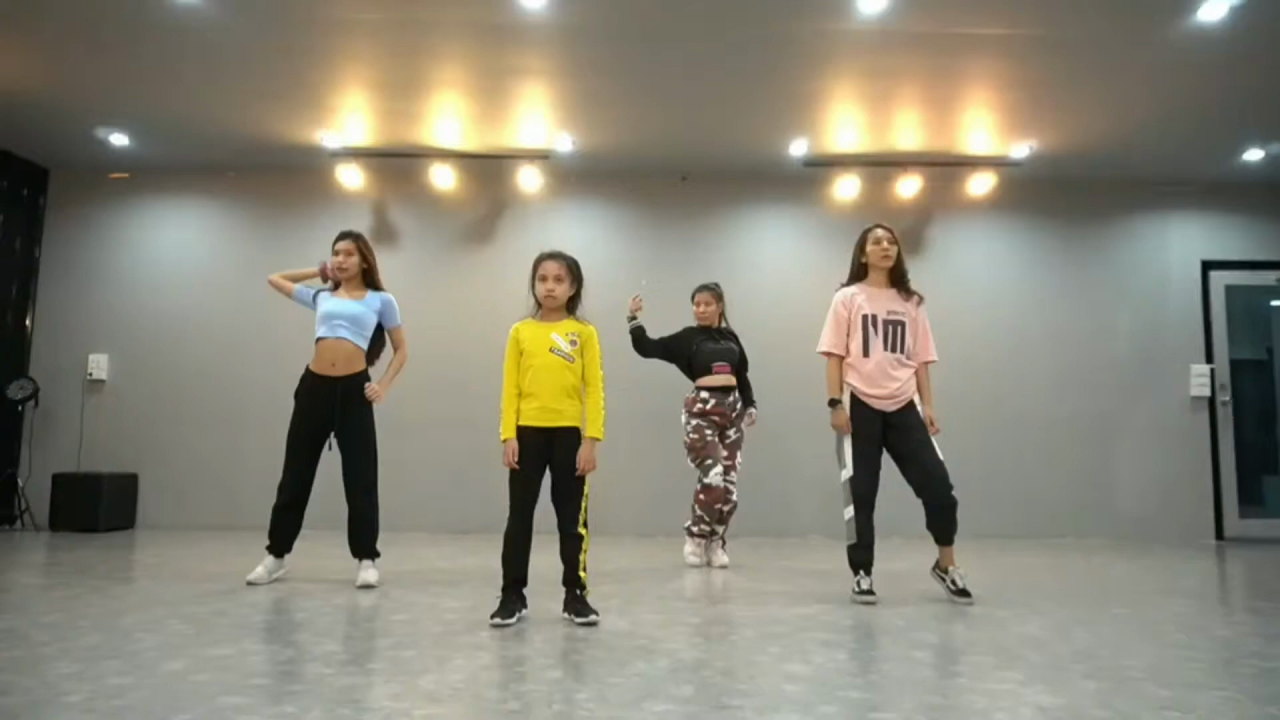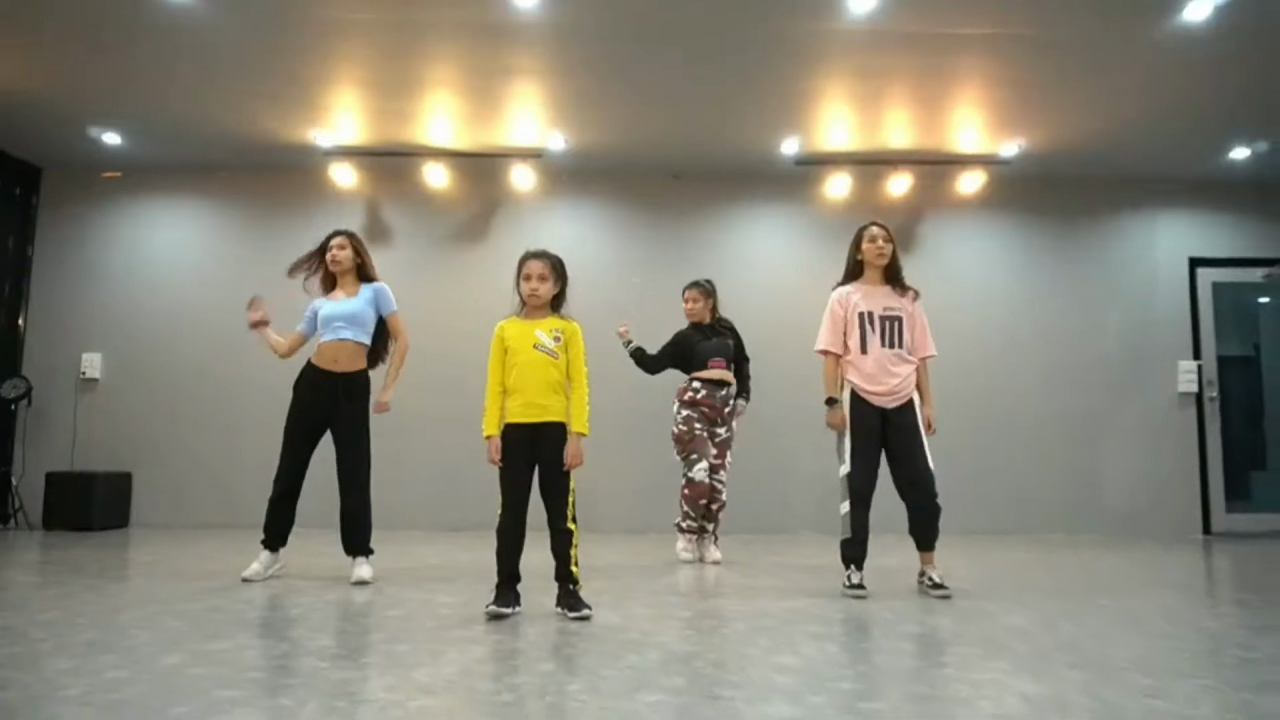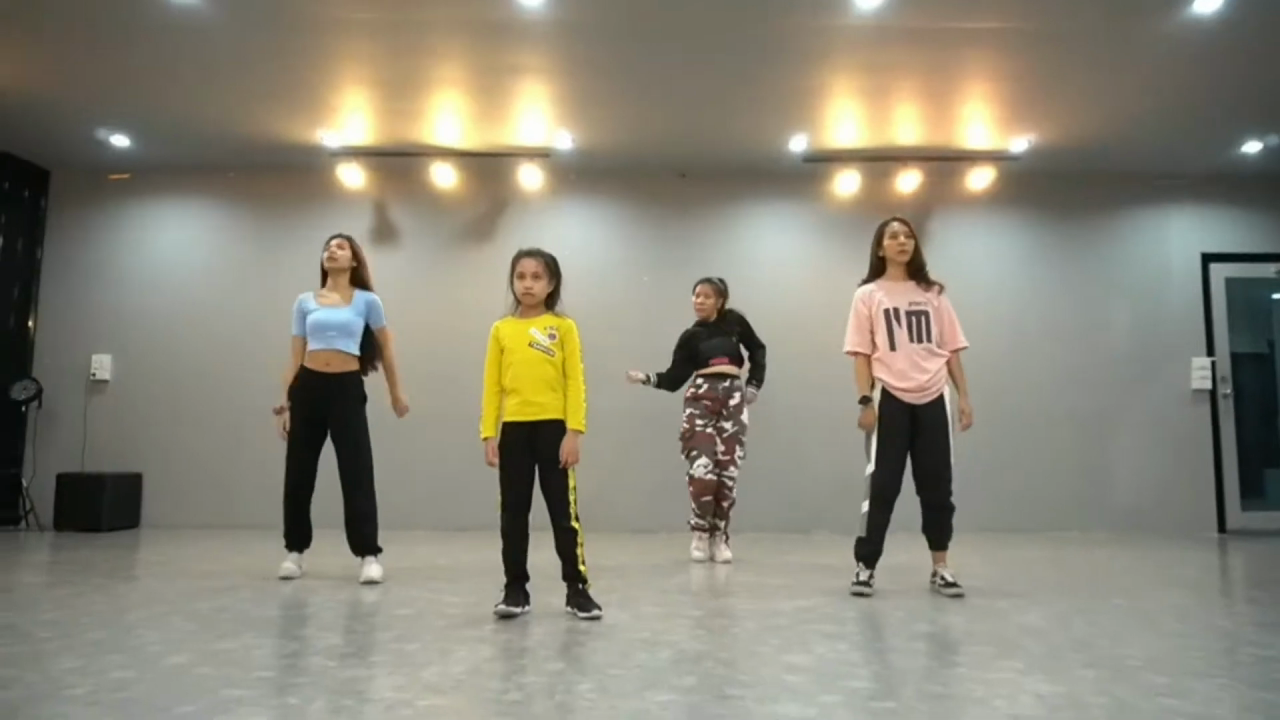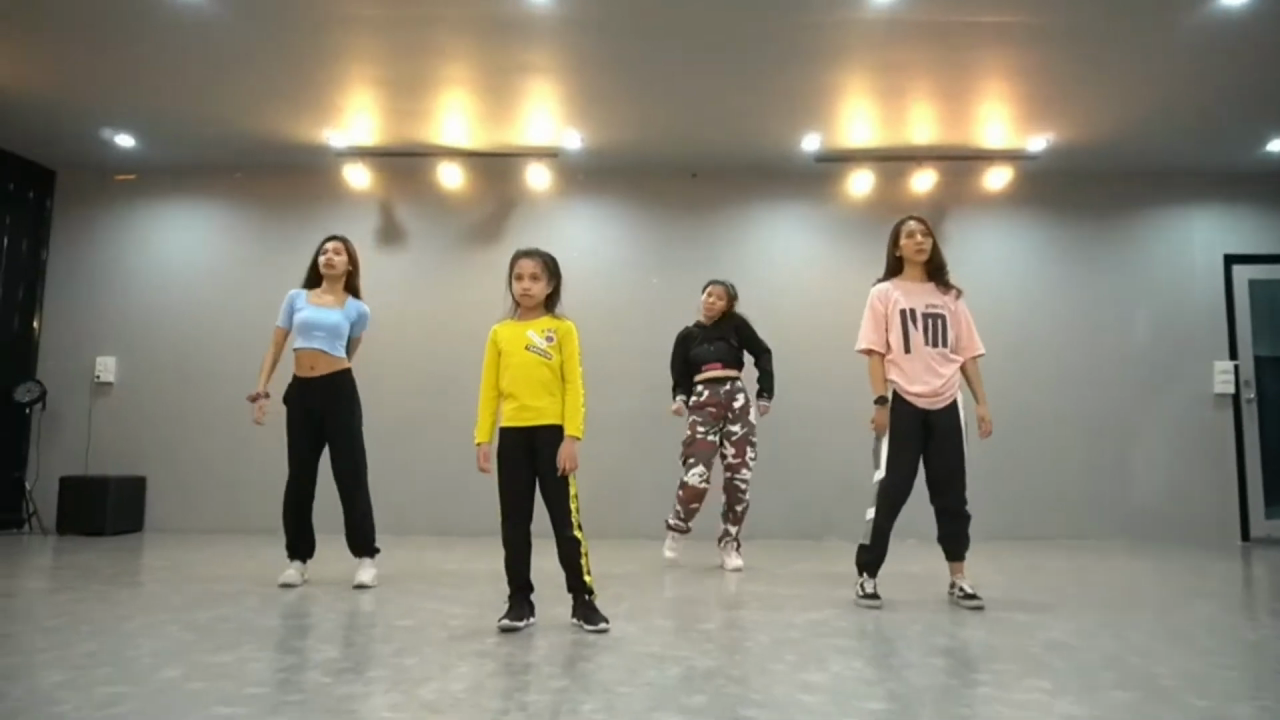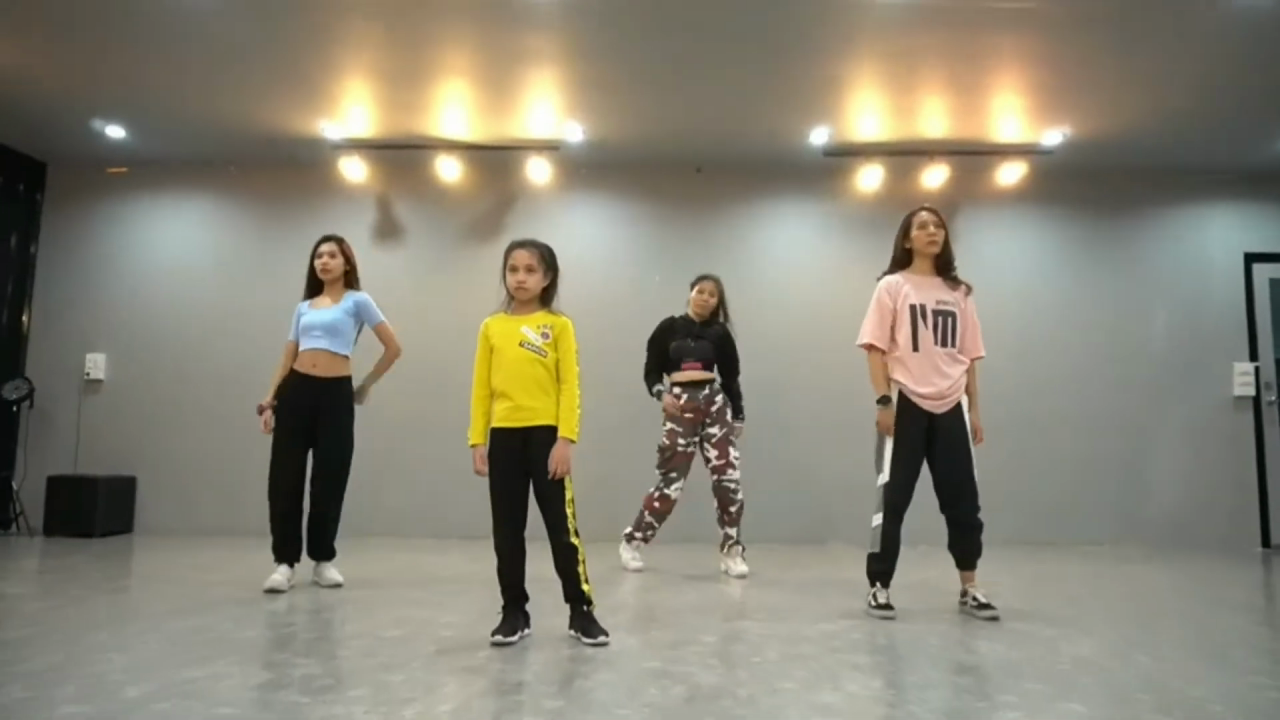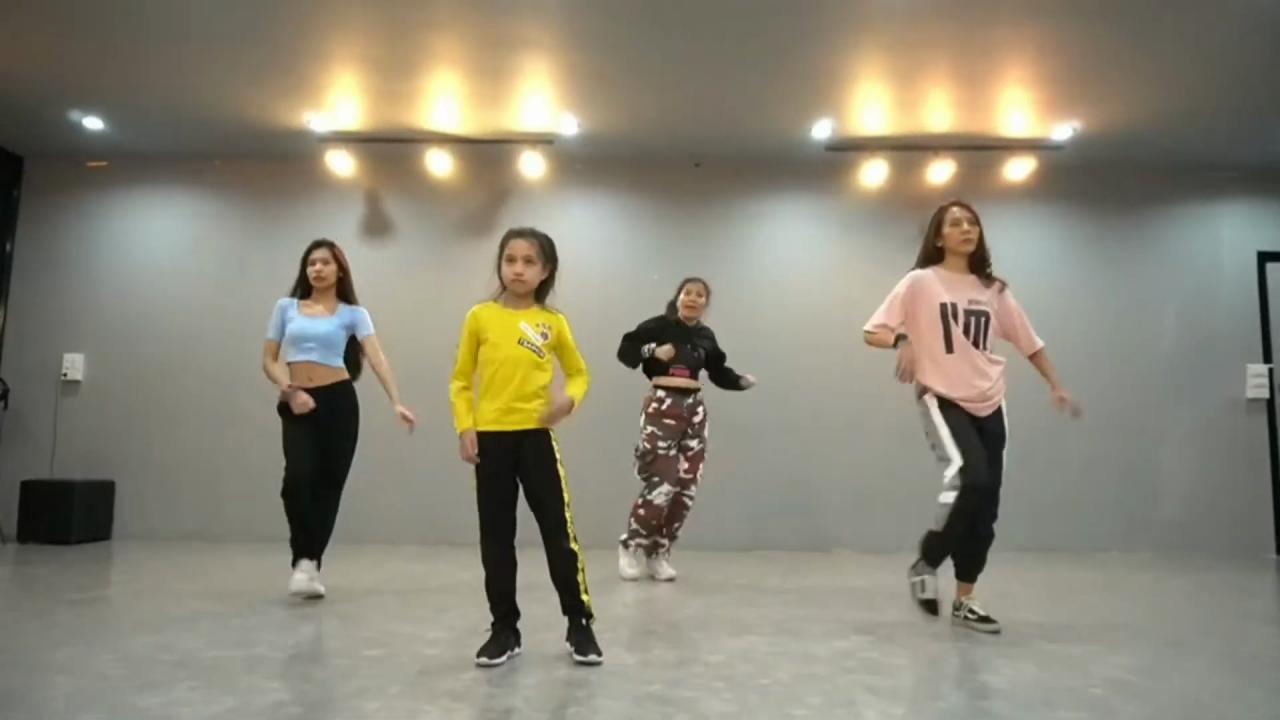
dt=0.3s
person 1, frame 1
left shoulder: (911, 302)
right shoulder: (848, 298)
left elbow: (921, 359)
right elbow: (834, 355)
left wrist: (928, 405)
right wrist: (835, 403)
left hip: (903, 405)
right hip: (862, 405)
left knee: (936, 482)
right knee: (861, 491)
left ankle: (946, 564)
right ankle: (862, 575)
person 1, frame 2
left shoulder: (908, 299)
right shoulder: (844, 296)
left elbow: (919, 355)
right elbow: (832, 354)
left wrist: (927, 403)
right wrist: (833, 402)
left hip: (903, 402)
right hip: (861, 401)
left knee: (920, 483)
right knee: (858, 486)
left ankle: (927, 568)
right ankle: (853, 569)
person 1, frame 3
left shoulder: (933, 293)
right shoulder: (868, 295)
left elbow: (951, 348)
right elbow: (861, 354)
left wrist: (963, 395)
right wrist: (865, 401)
left hip: (932, 398)
right hip: (891, 399)
left knee: (936, 484)
right knee: (883, 484)
left ankle: (940, 567)
right ankle: (865, 566)
person 1, frame 4
left shoulder: (950, 296)
right shoulder: (884, 293)
left elbow: (967, 353)
right elbow: (875, 353)
left wrist: (981, 403)
right wrist: (880, 402)
left hip: (945, 404)
right hip: (903, 403)
left knee: (951, 492)
right knee: (891, 490)
left ankle: (958, 579)
right ankle: (867, 576)
person 1, frame 5
left shoulder: (959, 292)
right shoulder: (892, 286)
left elbow: (970, 355)
right elbow: (872, 347)
left wrist: (977, 407)
right wrist: (884, 400)
left hip: (951, 406)
right hip: (907, 404)
left knee: (961, 497)
right knee: (894, 494)
left ankle: (968, 587)
right ankle: (878, 586)
person 1, frame 6
left shoulder: (994, 290)
right shoulder: (920, 282)
left elbow: (1030, 342)
right elbow: (873, 332)
left wrist: (1057, 388)
right wrist: (901, 341)
left hip: (989, 407)
right hip: (942, 400)
left knee: (985, 508)
right knee: (970, 479)
left ankle: (964, 599)
right ankle: (926, 564)
person 2, frame 1
left shoulder: (584, 333)
right shoulder: (520, 332)
left elbow: (594, 390)
right elbow: (511, 389)
left wrist: (592, 440)
right wrist: (508, 436)
left hip: (568, 434)
right hip: (528, 433)
left knee: (572, 519)
right knee: (519, 516)
left ankle: (575, 595)
right ankle: (512, 596)
person 2, frame 2
left shoulder: (568, 329)
right shoulder: (505, 330)
left elbow: (579, 385)
right elbow: (495, 386)
left wrist: (577, 435)
right wrist: (492, 433)
left hip: (554, 430)
right hip: (515, 430)
left knee: (561, 514)
right knee: (511, 513)
left ankle: (568, 590)
right ankle: (507, 590)
person 2, frame 3
left shoulder: (563, 327)
right shoulder: (501, 330)
left elbow: (575, 383)
right elbow: (492, 386)
left wrist: (574, 432)
right wrist: (489, 434)
left hip: (552, 427)
right hip: (514, 429)
left knee: (564, 511)
right knee: (513, 513)
left ankle: (577, 588)
right ankle: (515, 589)
person 2, frame 4
left shoulder: (562, 329)
right shoulder: (499, 333)
left elbow: (574, 387)
right elbow: (489, 391)
left wrist: (571, 438)
right wrist: (482, 439)
left hip: (551, 433)
right hip: (512, 435)
left knee: (566, 520)
right knee: (514, 522)
left ankle: (583, 600)
right ankle: (520, 600)
person 2, frame 5
left shoulder: (558, 326)
right shoulder: (491, 327)
left elbow: (569, 387)
right elbow: (481, 389)
left wrist: (565, 440)
right wrist: (477, 441)
left hip: (545, 434)
right hip: (503, 436)
left knee: (562, 526)
right knee: (507, 529)
left ankle: (581, 611)
right ankle: (514, 612)
person 2, frame 6
left shoulder: (553, 323)
right shoulder: (480, 317)
left elbow: (580, 374)
right elbow: (460, 380)
left wrist: (569, 399)
right wrist: (465, 427)
left hip: (536, 437)
right hip: (491, 439)
left knee: (560, 532)
right knee: (496, 539)
left ankle: (579, 624)
right ankle: (504, 629)
person 3, frame 1
left shoulder: (381, 300)
right shoulder: (322, 297)
left elbow: (401, 351)
right elbow: (275, 280)
left wrist: (384, 385)
right wrist: (319, 274)
left hip: (354, 389)
right hip: (314, 387)
left knee: (360, 478)
right knee: (295, 474)
left ankle: (366, 560)
right ankle: (276, 555)
person 3, frame 2
left shoulder: (376, 291)
right shoulder: (319, 304)
left elbow: (402, 340)
right elbow: (286, 350)
left wrist: (388, 388)
right wrist: (262, 326)
left hip: (353, 387)
right hip: (313, 381)
left knee: (354, 474)
right knee: (289, 468)
left ankle: (360, 556)
right ankle: (271, 550)
person 3, frame 3
left shoulder: (367, 301)
right shoulder: (305, 302)
left elbow: (385, 350)
right elbow: (296, 355)
left wrist: (396, 393)
right wrist: (283, 403)
left hip: (347, 389)
right hip: (309, 387)
left knee: (357, 473)
right knee: (298, 474)
left ankle: (368, 554)
right ankle: (296, 551)
person 3, frame 4
left shoulder: (358, 310)
right shoulder: (295, 298)
right elbow: (275, 347)
right wrist: (261, 391)
left hip: (338, 390)
right hip: (301, 391)
left knee: (351, 473)
right knee: (299, 478)
left ankle: (365, 556)
right ankle: (298, 559)
person 3, frame 5
left shoulder: (357, 301)
right shoulder: (303, 308)
left elbow: (393, 348)
left wrist: (366, 385)
right wrist: (269, 400)
left hip: (335, 394)
right hip: (295, 391)
left knee: (328, 480)
right knee: (283, 479)
left ankle: (323, 560)
right ankle: (284, 563)
person 3, frame 6
left shoulder: (352, 314)
right shoulder: (286, 307)
left elbow: (377, 358)
right elbow: (269, 360)
left wrist: (397, 403)
right wrist: (288, 392)
left hip: (338, 400)
right hip: (297, 404)
left knee: (325, 488)
right knee: (297, 478)
left ankle: (308, 564)
right ankle: (303, 560)
person 4, frame 1
left shoulder: (731, 337)
right shoulder: (688, 337)
right elbow: (648, 348)
left wrist: (750, 405)
right wrist: (634, 319)
left hip: (732, 408)
right hip: (702, 408)
left knee: (728, 481)
right knee: (712, 477)
left ankle: (715, 543)
right ankle: (695, 540)
person 4, frame 2
left shoulder: (726, 329)
right shoulder: (685, 338)
left elbow: (742, 363)
right elbow: (653, 364)
left wrist: (743, 396)
right wrist: (629, 343)
left hip: (725, 402)
right hip: (694, 400)
left knee: (718, 476)
right knee: (697, 471)
left ankle: (707, 538)
right ankle: (687, 535)
person 4, frame 3
left shoulder: (734, 321)
right shoulder: (690, 336)
left elbow: (757, 349)
right elbow: (675, 376)
left wrist: (755, 383)
right wrist: (646, 378)
left hip: (733, 397)
right hip: (700, 396)
left knee: (727, 470)
right knee: (700, 467)
left ankle: (719, 537)
right ankle: (700, 535)
person 4, frame 4
left shoulder: (736, 325)
right shoulder: (687, 336)
left elbow: (762, 355)
right elbow: (680, 379)
left wrist: (765, 394)
right wrist: (680, 400)
left hip: (737, 399)
right hip: (703, 402)
left knee: (739, 475)
right knee: (696, 473)
left ankle: (730, 545)
right ankle: (676, 531)
person 4, frame 5
left shoulder: (719, 333)
right shoulder: (669, 327)
left elbow: (730, 376)
right elbow: (652, 369)
left wrist: (737, 414)
right wrist: (661, 393)
left hip: (713, 404)
right hip: (679, 403)
left knee: (728, 478)
right knee: (671, 481)
left ankle: (732, 554)
right ankle: (632, 542)
person 4, frame 6
left shoulder: (705, 336)
right shoulder: (660, 325)
left elbow: (719, 372)
right elbow: (626, 350)
left wrist: (742, 381)
right wrist: (652, 350)
left hip: (694, 409)
right hip: (662, 407)
left knee: (685, 489)
right knee: (660, 485)
left ankle: (657, 554)
right ankle: (631, 549)
